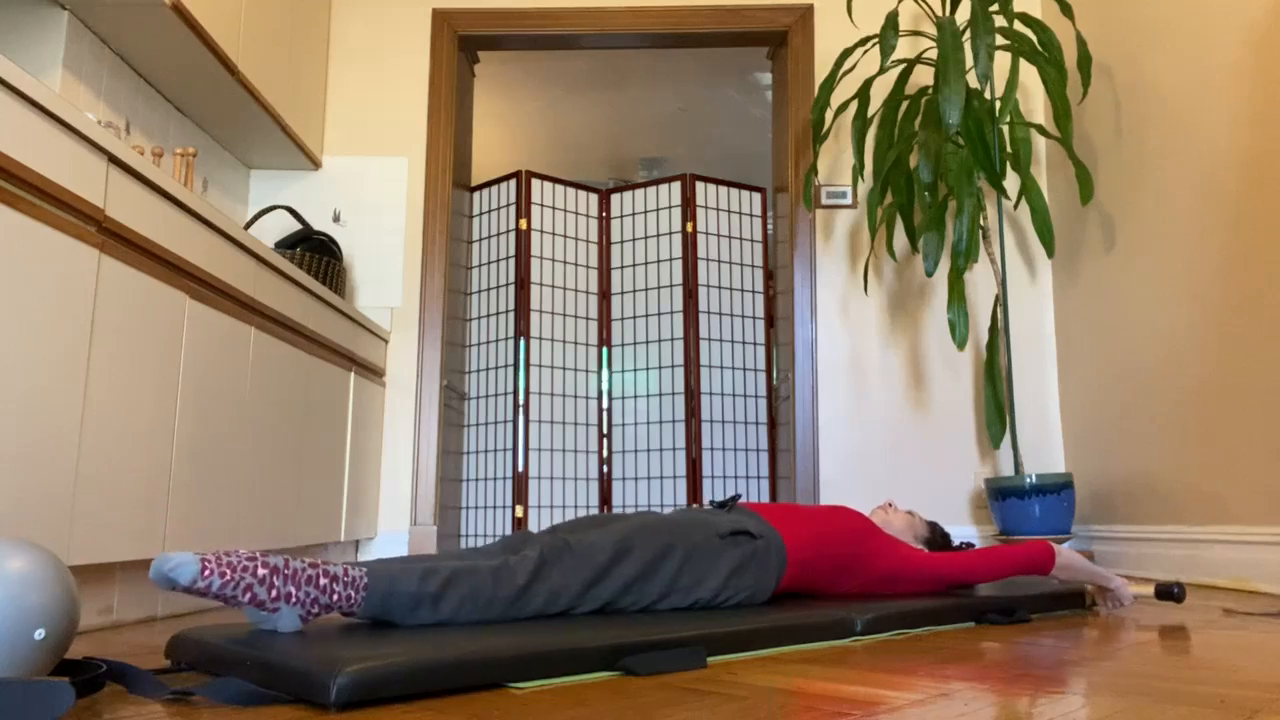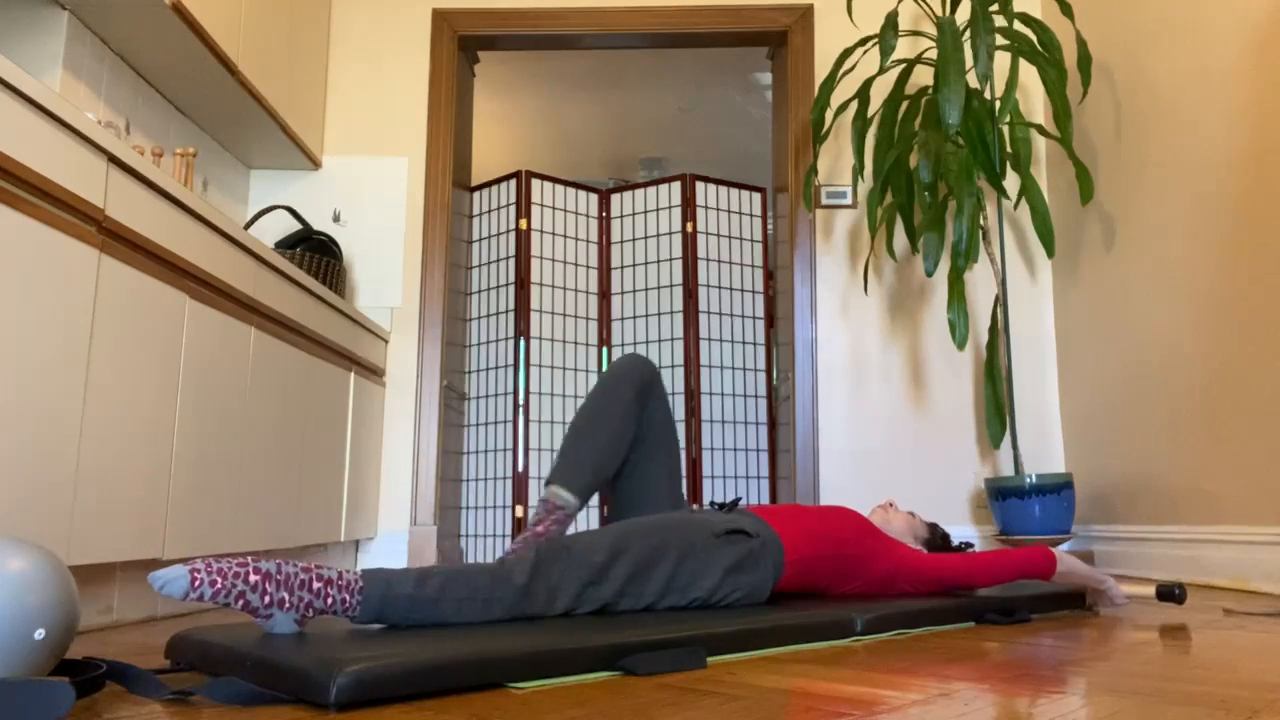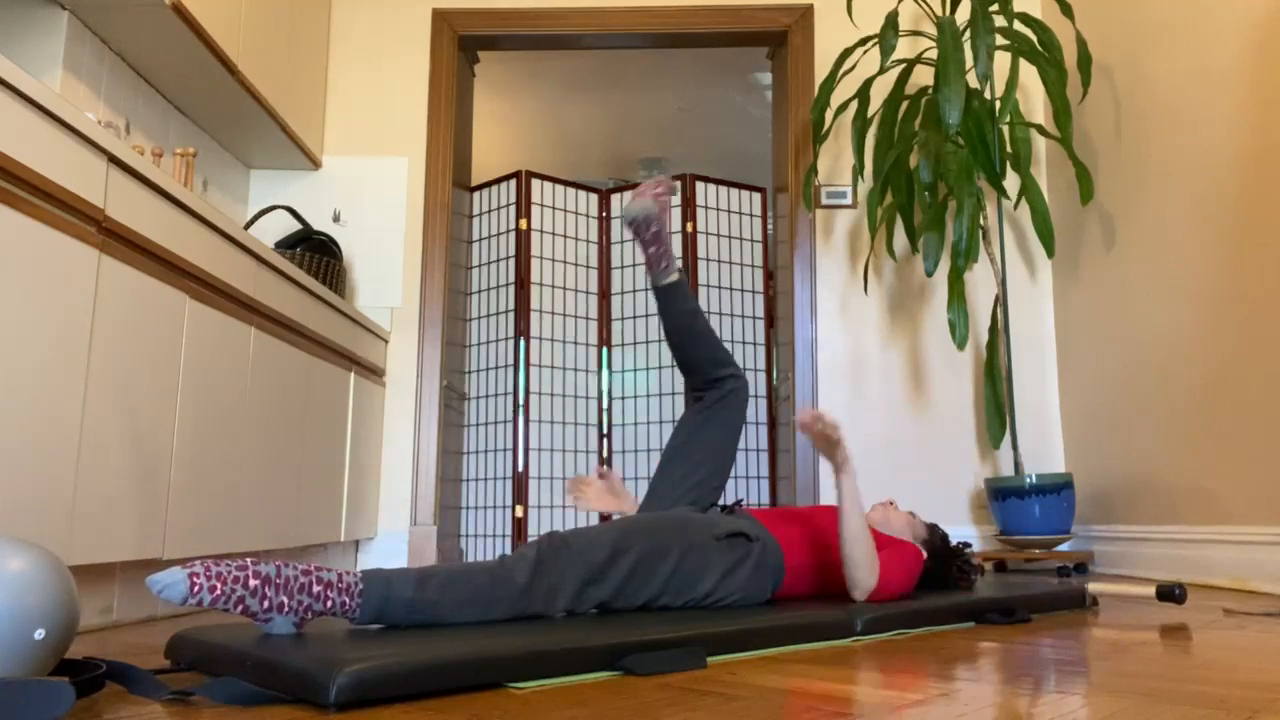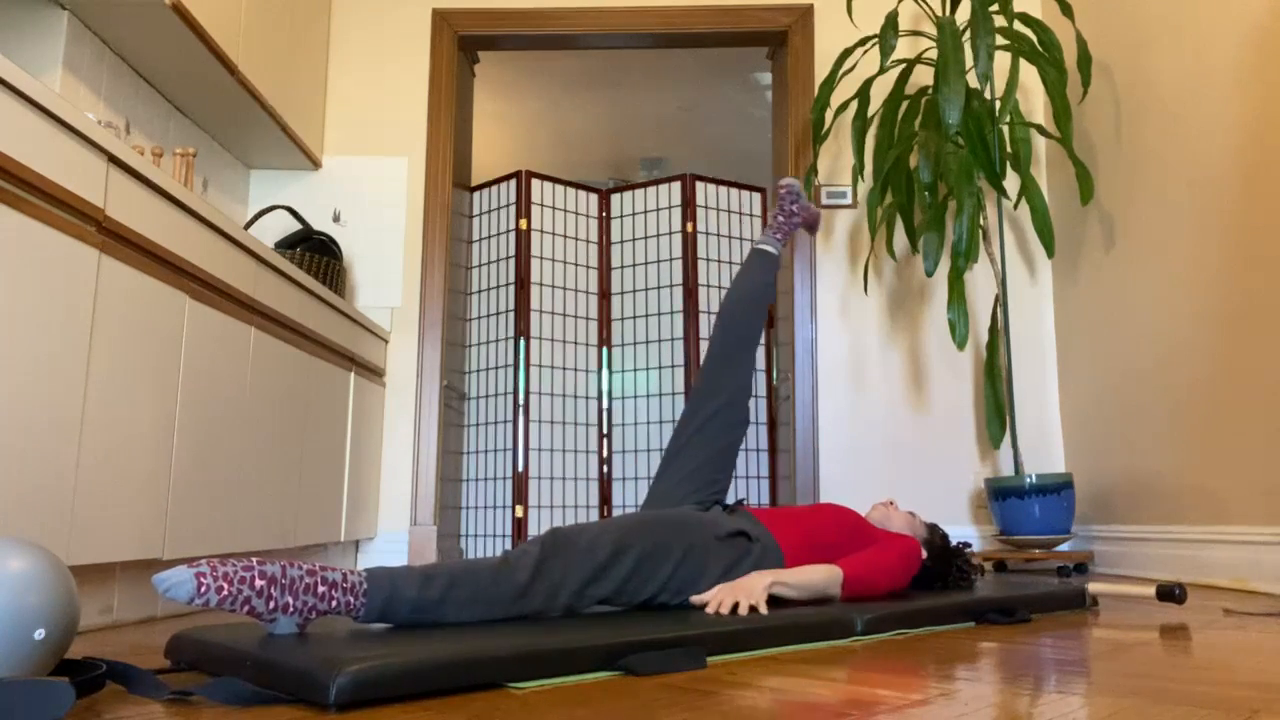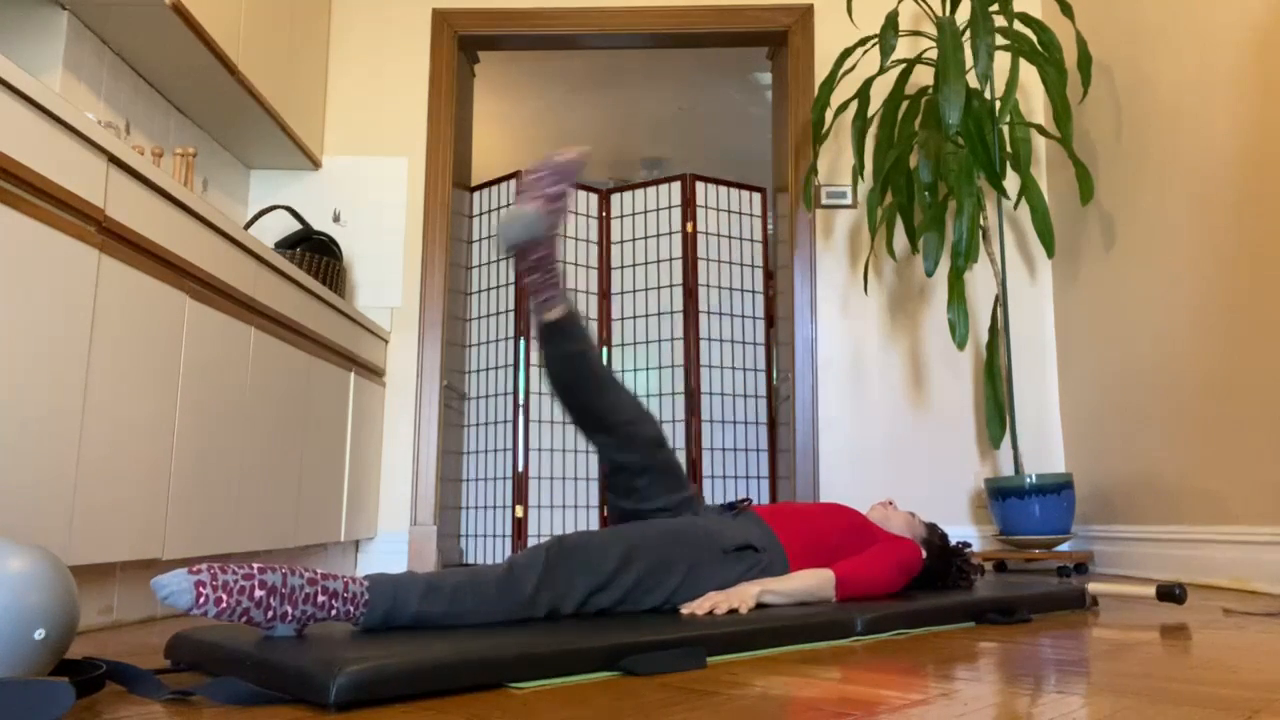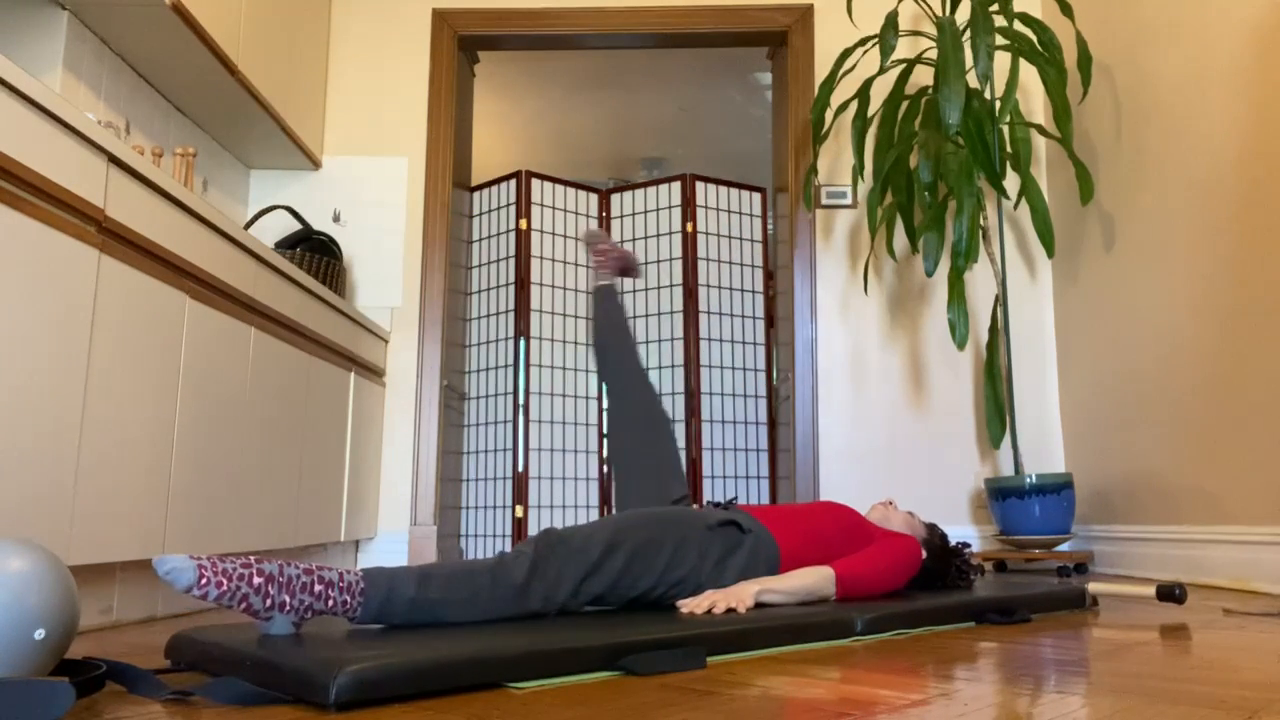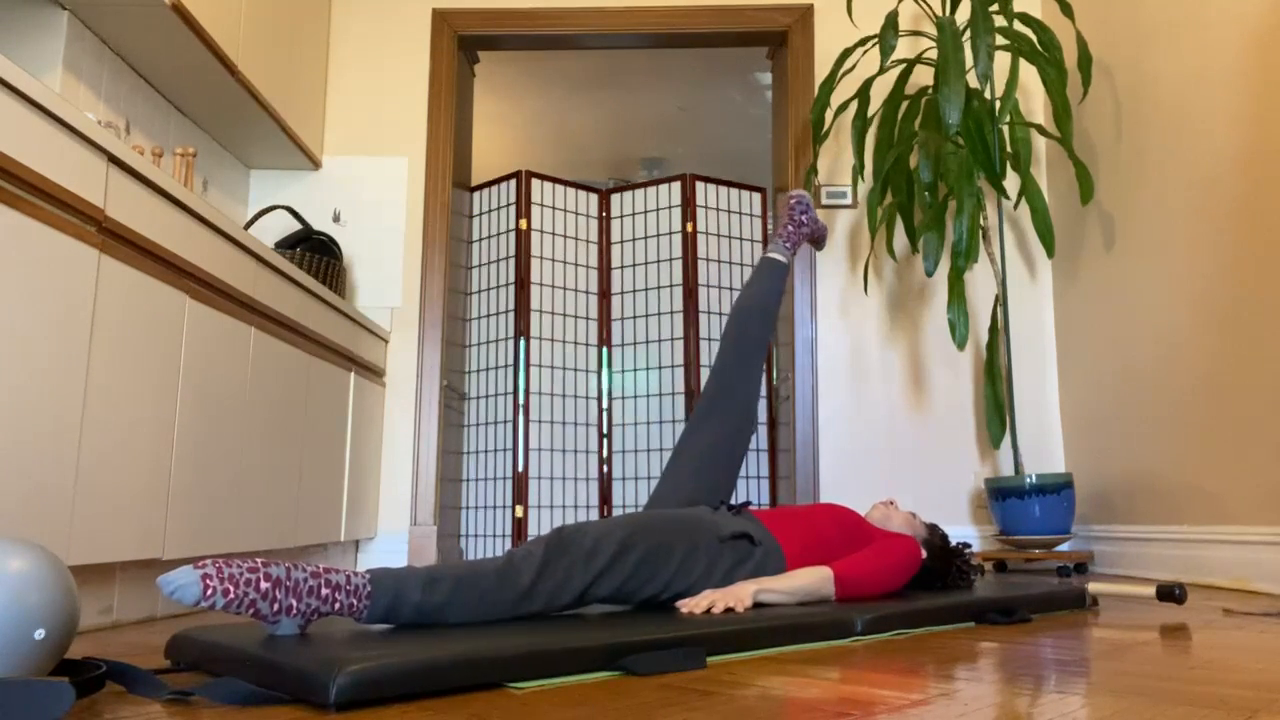
dt=0.7s
person 1, frame 1
left shoulder: (902, 559)
right shoulder: (865, 536)
left elbow: (995, 558)
left wrist: (1083, 566)
left hip: (733, 556)
right hip: (706, 534)
left knee: (521, 585)
right knee: (512, 555)
left ankle: (311, 586)
right ankle: (301, 588)
person 1, frame 2
left shoulder: (904, 564)
right shoulder: (850, 533)
left elbow: (995, 564)
left wrist: (1074, 572)
left hip: (731, 559)
right hip: (693, 532)
left knee: (526, 588)
right knee: (632, 378)
left ankle: (303, 589)
right ankle: (553, 526)
person 1, frame 3
left shoulder: (894, 563)
right shoulder: (854, 529)
left elbow: (861, 583)
left wrist: (844, 465)
right wrist: (622, 504)
left hip: (733, 559)
right hip: (698, 533)
left knee: (537, 579)
right knee: (722, 386)
left ankle: (317, 592)
right ankle: (656, 249)
person 1, frame 4
left shoulder: (896, 556)
right shoulder: (853, 531)
left elbow: (842, 580)
left wrist: (770, 579)
left hip: (724, 552)
right hip: (698, 526)
left knee: (541, 575)
right knee: (726, 373)
left ankle: (314, 590)
person 1, frame 5
left shoulder: (900, 555)
right shoulder: (855, 528)
left elbow: (845, 578)
left wrist: (761, 587)
left hip: (735, 556)
right hip: (704, 526)
left knee: (554, 576)
right knee: (627, 431)
left ankle: (316, 596)
person 1, frame 6
left shoulder: (896, 555)
right shoulder: (853, 528)
left elbow: (840, 580)
left wrist: (759, 587)
left hip: (723, 552)
right hip: (699, 530)
left knee: (543, 572)
right knee: (636, 403)
left ankle: (310, 590)
person 1, frame 7
left shoulder: (895, 556)
right shoulder: (855, 530)
left elbow: (843, 579)
left wrist: (756, 586)
left hip: (730, 553)
right hip: (699, 526)
left knee: (557, 568)
right knee: (732, 387)
left ankle: (321, 591)
